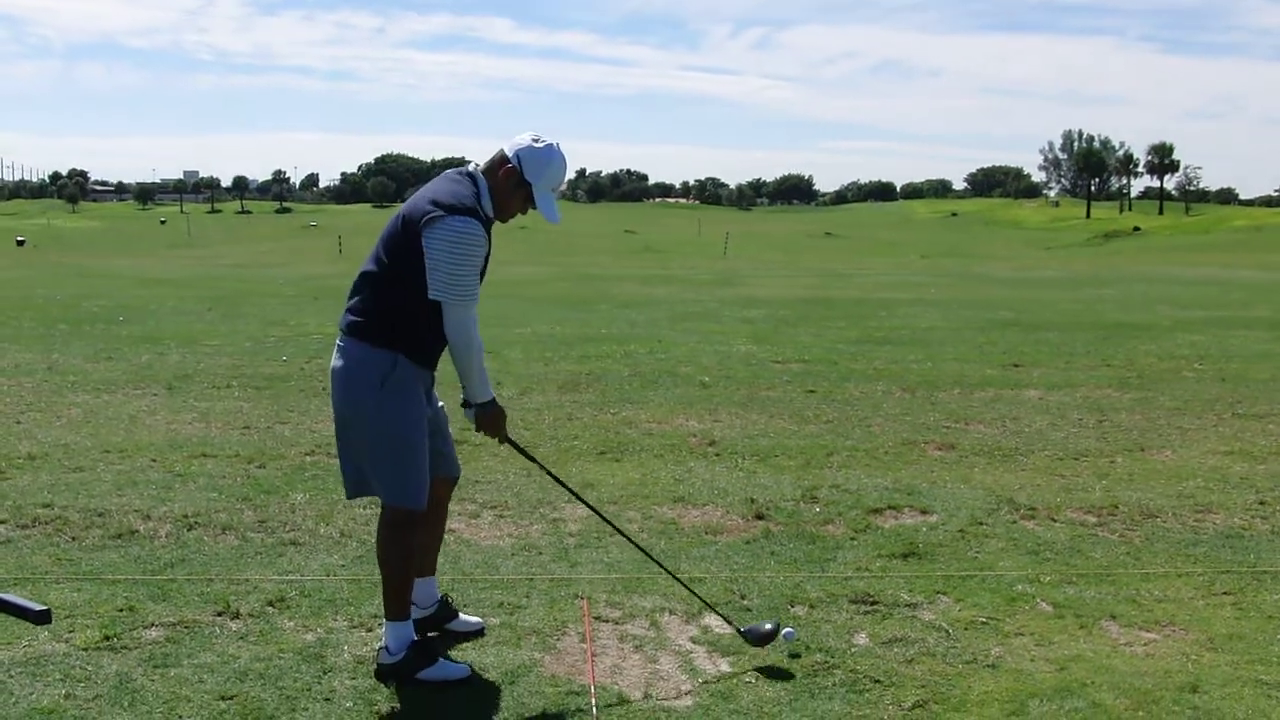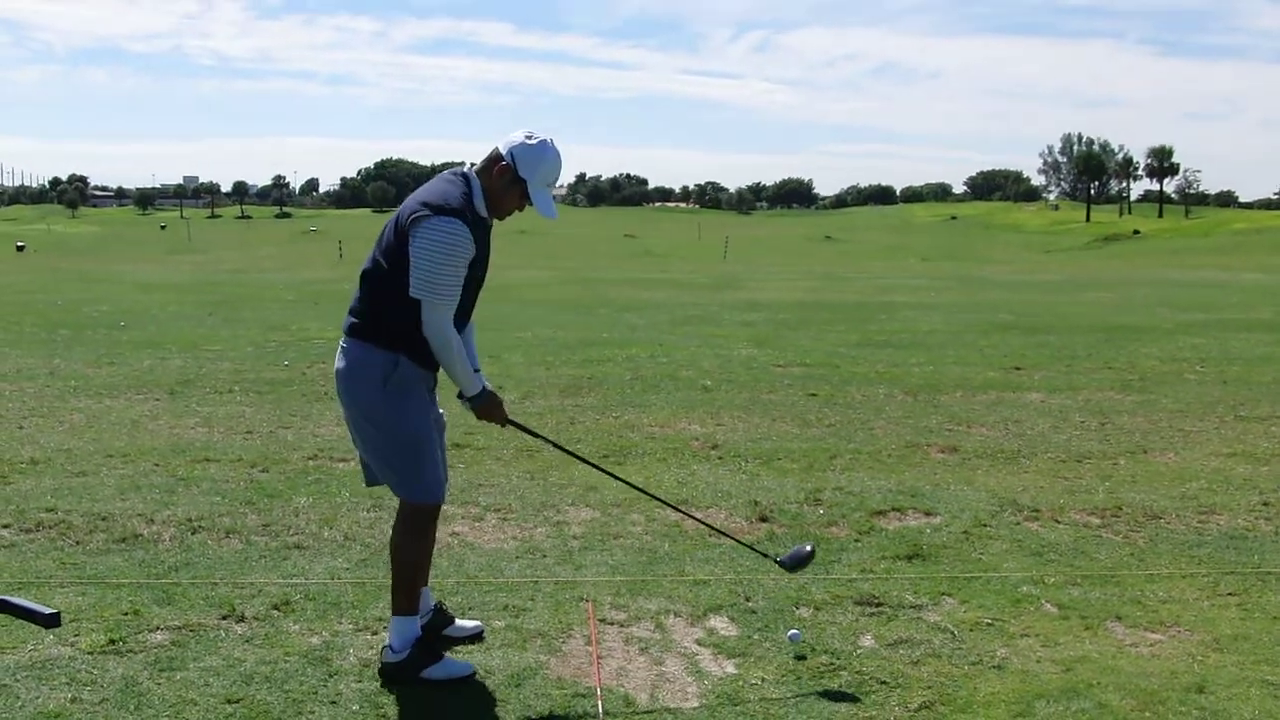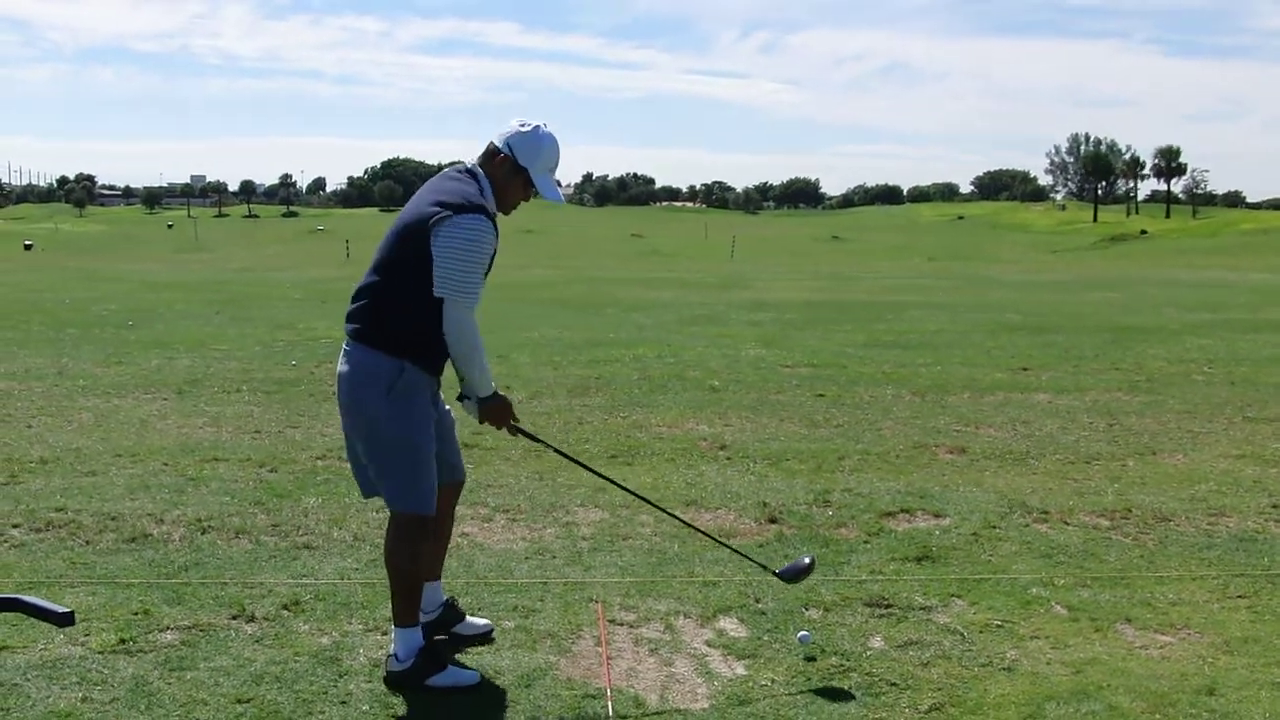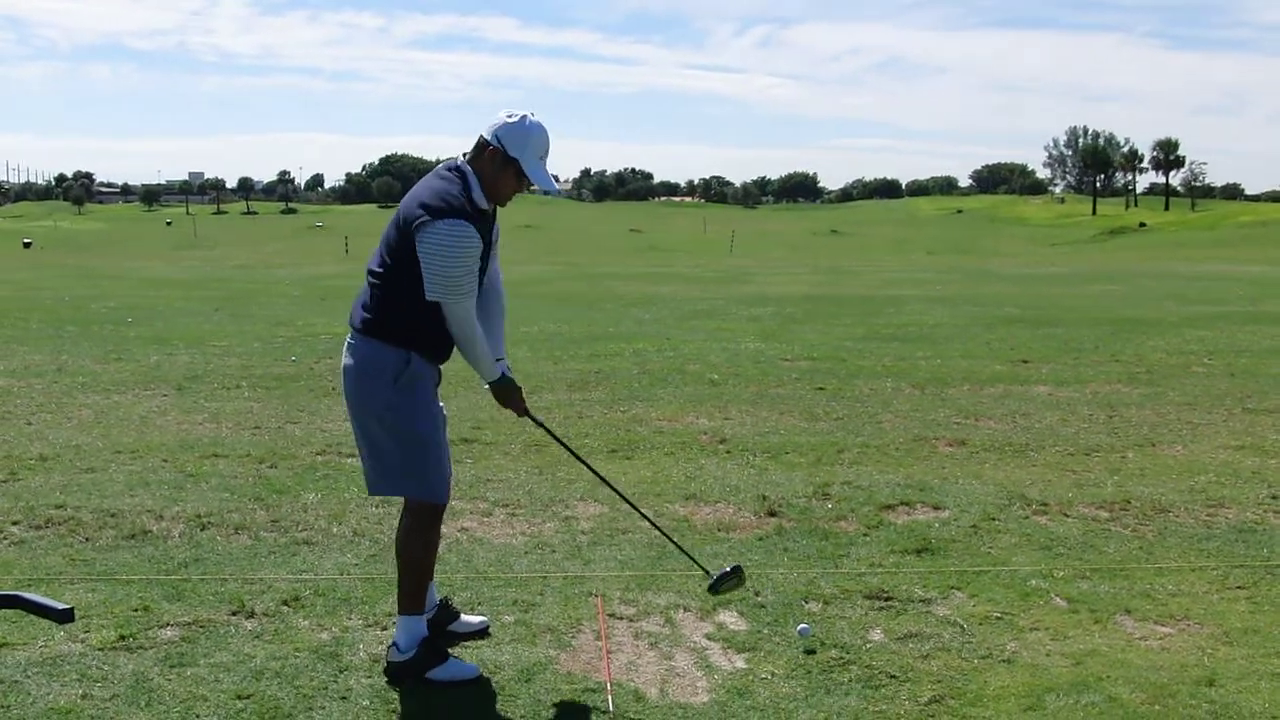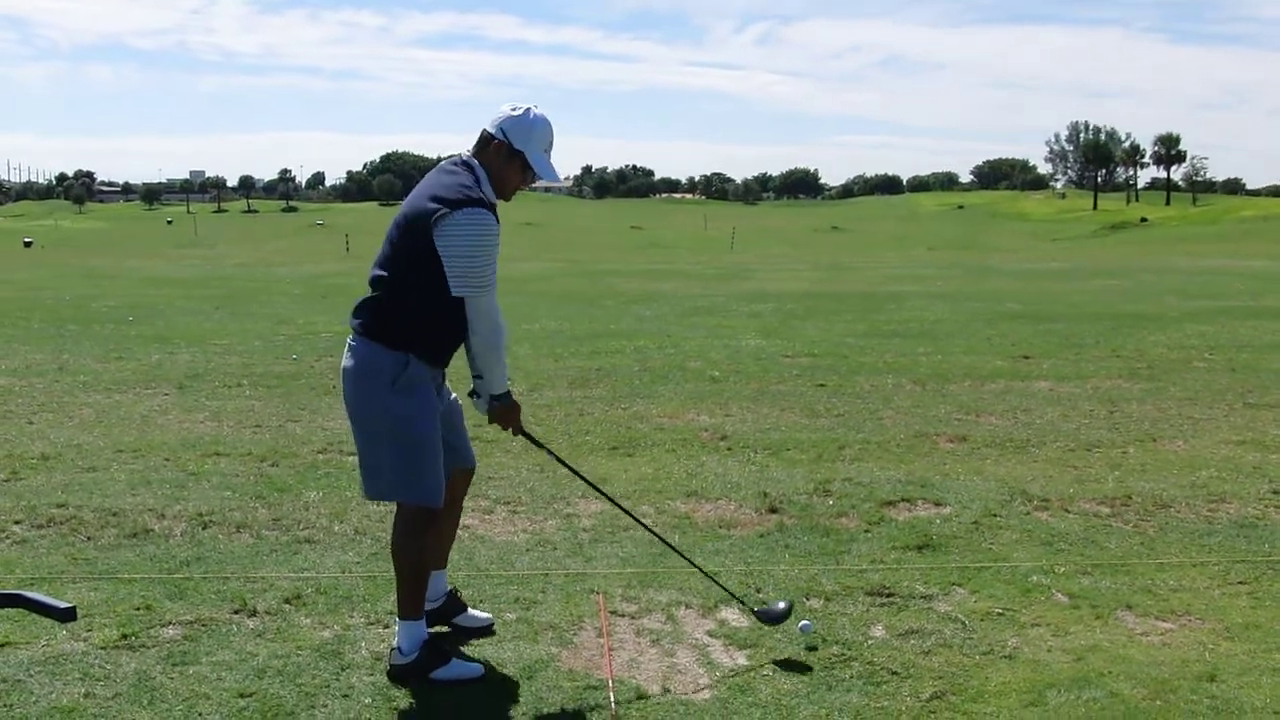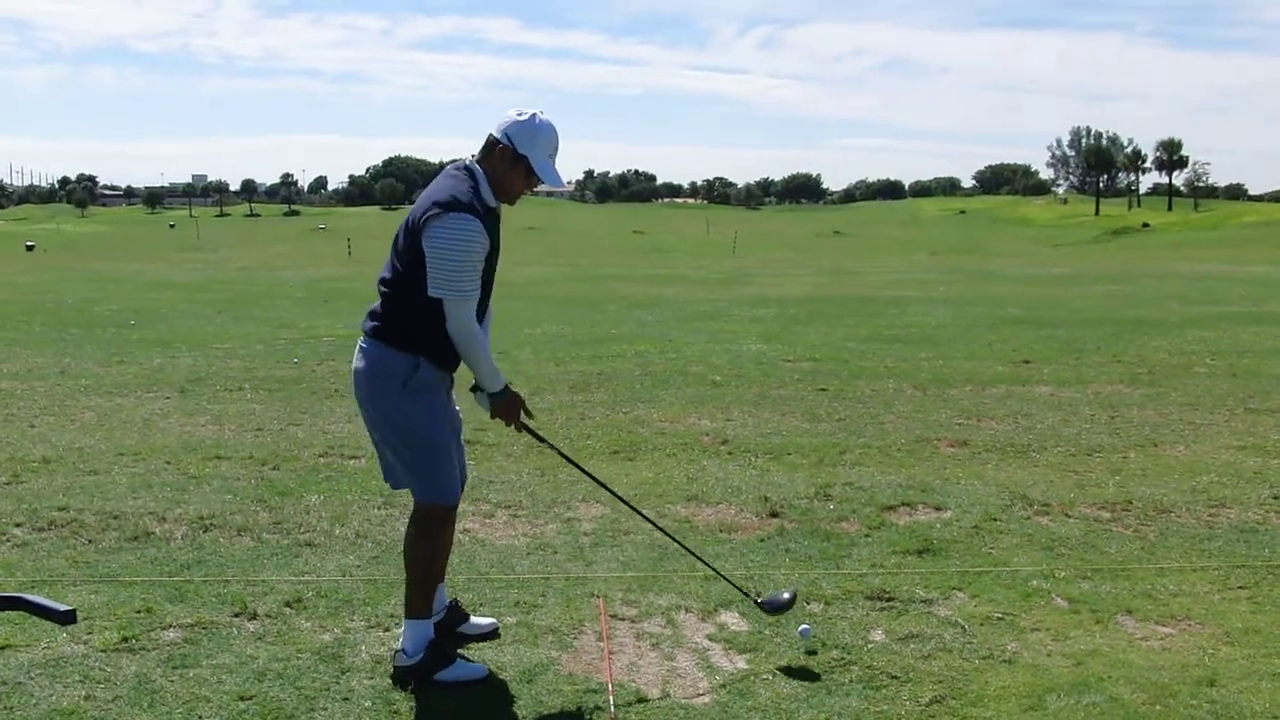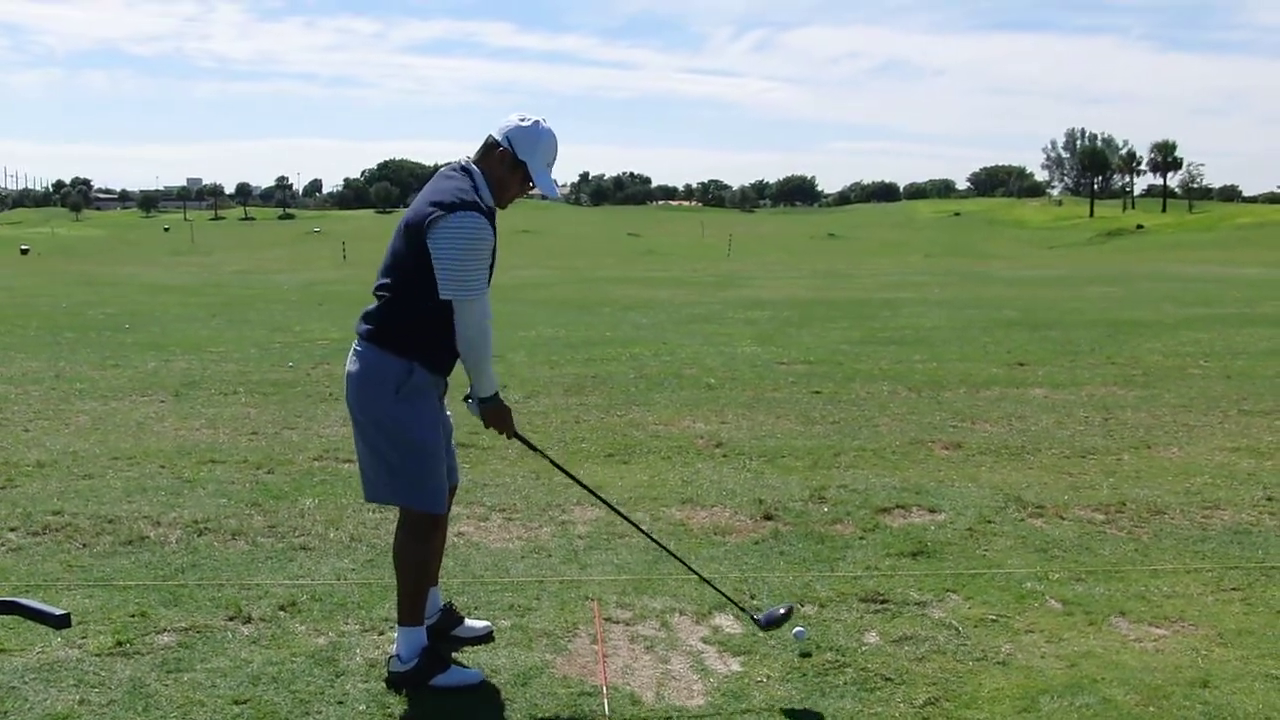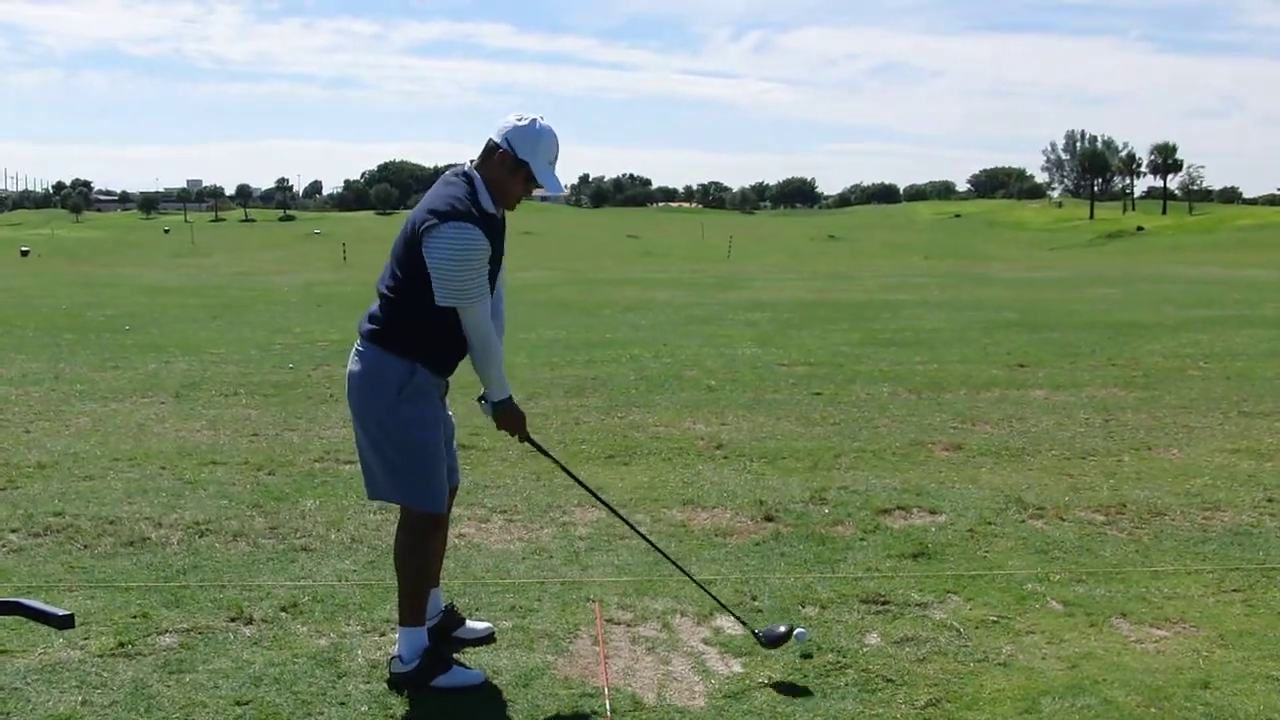
dt=0.4s
person 1, frame 1
left shoulder: (460, 197)
right shoulder: (461, 222)
left elbow: (455, 317)
right elbow: (458, 327)
left wrist: (475, 394)
right wrist: (483, 401)
left hip: (401, 363)
right hip: (379, 366)
left knee: (438, 481)
right knee: (404, 503)
left ankle: (424, 604)
right ankle: (398, 648)
person 1, frame 2
left shoulder: (466, 207)
right shoulder: (448, 221)
left elbow: (455, 313)
right elbow: (435, 325)
left wrist: (475, 377)
right wrist: (474, 391)
left hip: (404, 364)
right hip: (382, 366)
left knee: (427, 494)
right knee: (420, 499)
left ankle: (422, 612)
right ankle: (403, 646)
person 1, frame 3
left shoulder: (455, 190)
right shoulder: (470, 220)
right elbow: (458, 327)
left wrist: (473, 389)
right wrist: (485, 394)
left hip: (406, 366)
right hip: (386, 372)
left knee: (445, 487)
right knee: (414, 508)
left ankle: (431, 608)
right ankle: (407, 654)
person 1, frame 4
left shoulder: (471, 198)
right shoulder: (451, 219)
left elbow: (489, 286)
right elbow: (460, 317)
left wrist: (500, 368)
right wrist: (495, 379)
left hip: (408, 360)
right hip: (388, 363)
left knee: (432, 491)
right knee: (425, 498)
left ankle: (427, 608)
right ankle: (409, 646)
person 1, frame 5
left shoulder: (459, 187)
right shoulder: (469, 213)
left elbow: (473, 308)
right elbow: (483, 315)
left wrist: (484, 383)
right wrist: (499, 392)
left hip: (415, 363)
right hip: (390, 367)
left knee: (456, 474)
right knee: (421, 501)
left ankle: (434, 595)
right ankle: (411, 648)
person 1, frame 6
left shoulder: (472, 197)
right shoulder: (459, 216)
left elbow: (473, 308)
right elbow: (459, 322)
left wrist: (488, 381)
right wrist: (495, 386)
left hip: (420, 366)
right hip: (399, 369)
left knee: (444, 492)
right knee: (436, 501)
left ankle: (436, 610)
right ankle: (416, 648)
person 1, frame 7
left shoulder: (460, 193)
right shoulder: (464, 217)
left elbow: (469, 309)
right elbow: (470, 319)
left wrist: (481, 389)
right wrist: (488, 395)
left hip: (413, 370)
right hip: (393, 373)
left knee: (439, 496)
right knee: (422, 508)
left ankle: (431, 612)
right ankle: (410, 655)
person 1, frame 8
left shoulder: (483, 205)
right shoulder: (457, 224)
left elbow: (491, 298)
right elbow: (476, 325)
left wrist: (498, 391)
right wrist: (500, 398)
left hip: (417, 372)
right hip: (394, 374)
left knee: (439, 496)
right knee: (423, 508)
left ankle: (432, 614)
right ankle: (411, 655)
